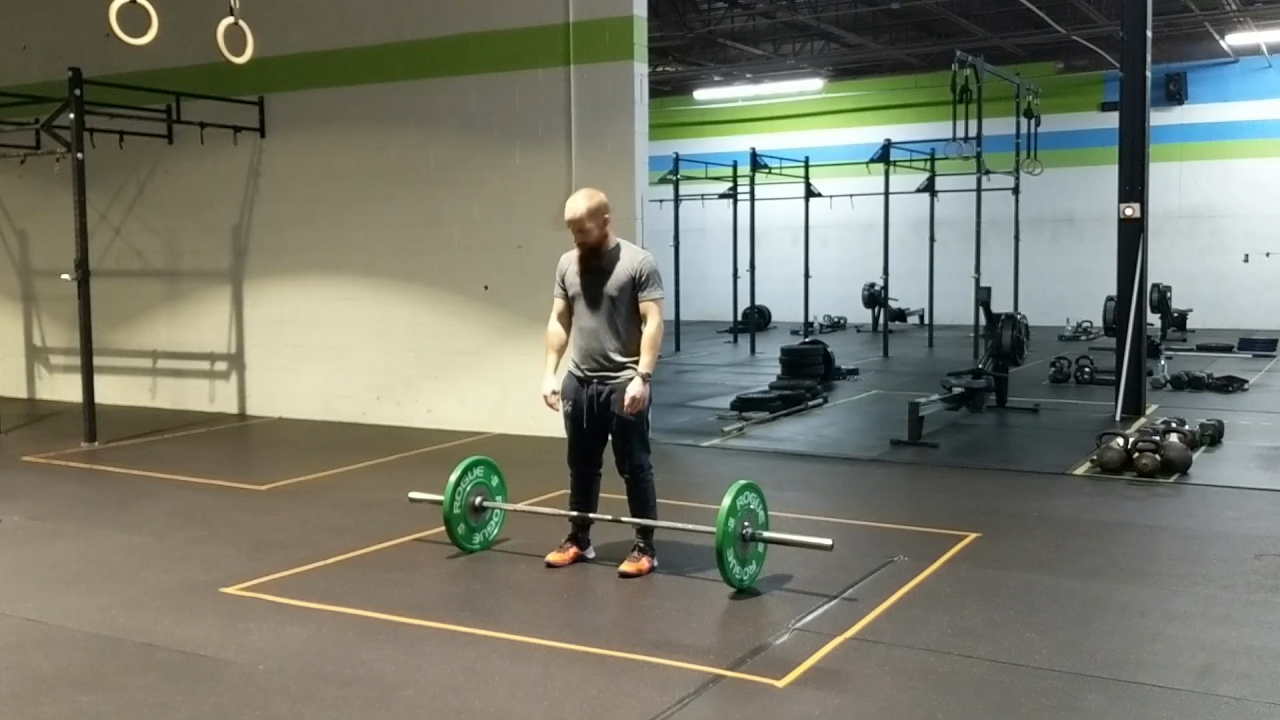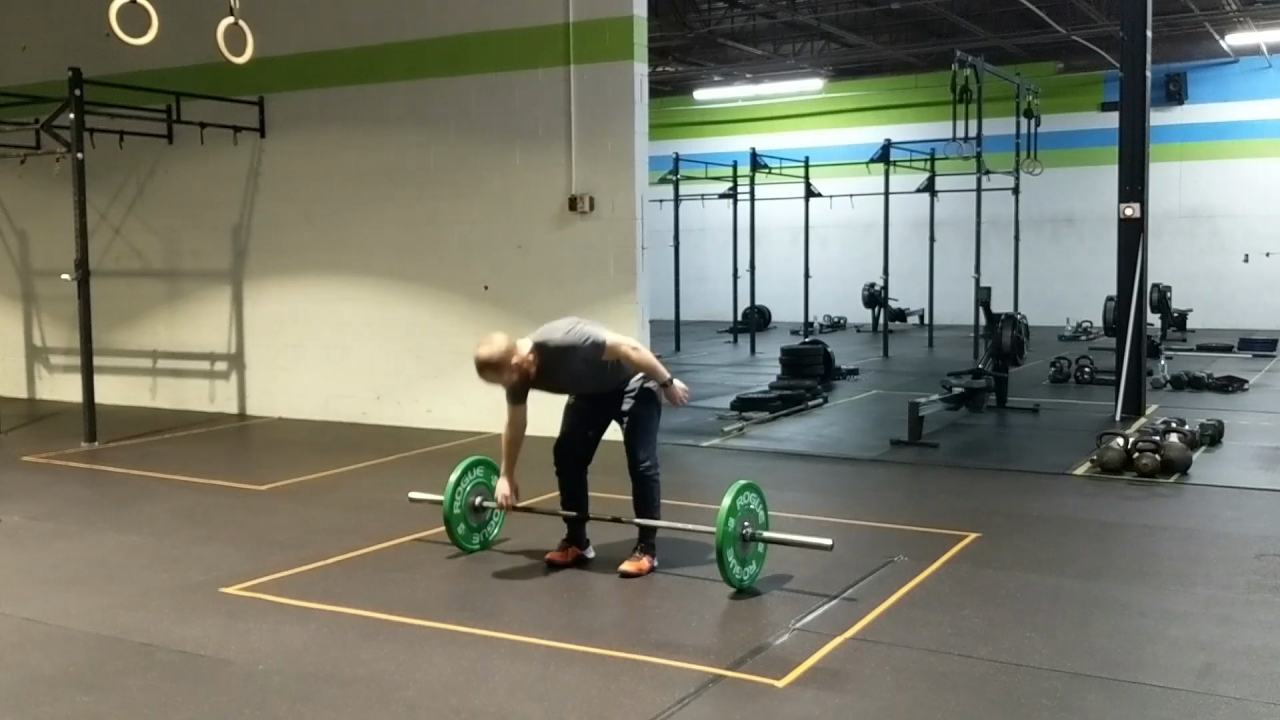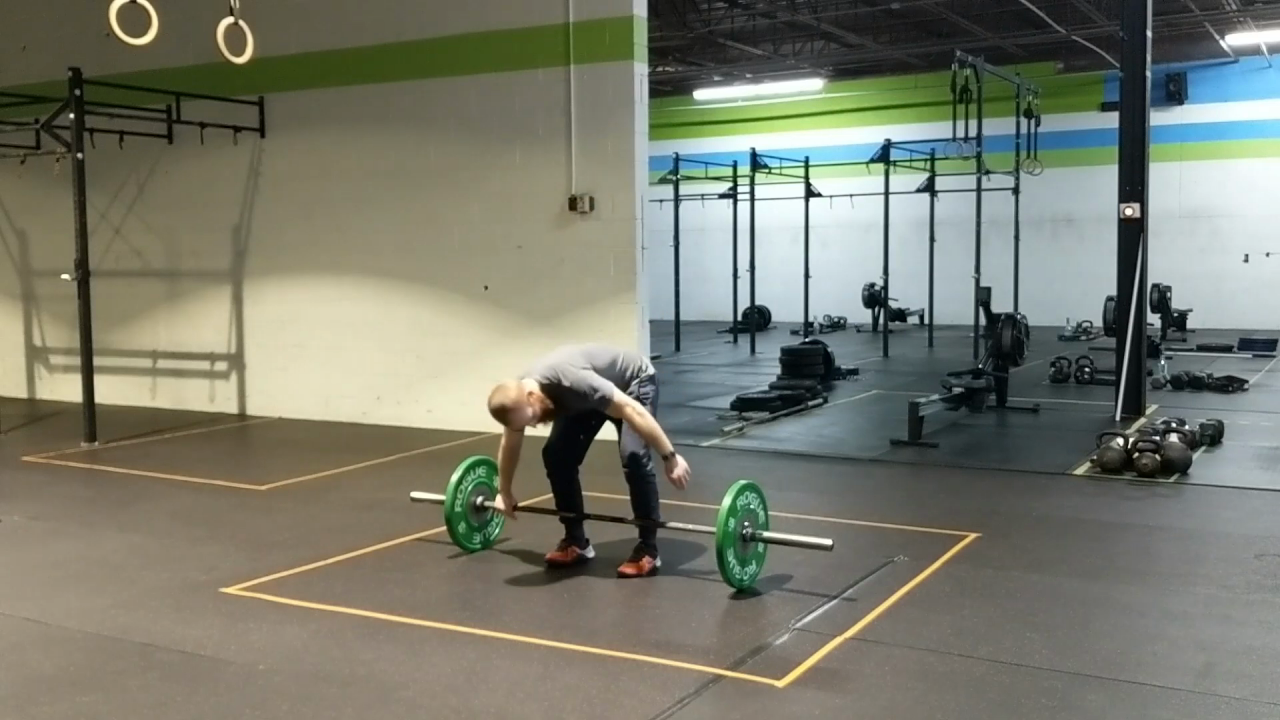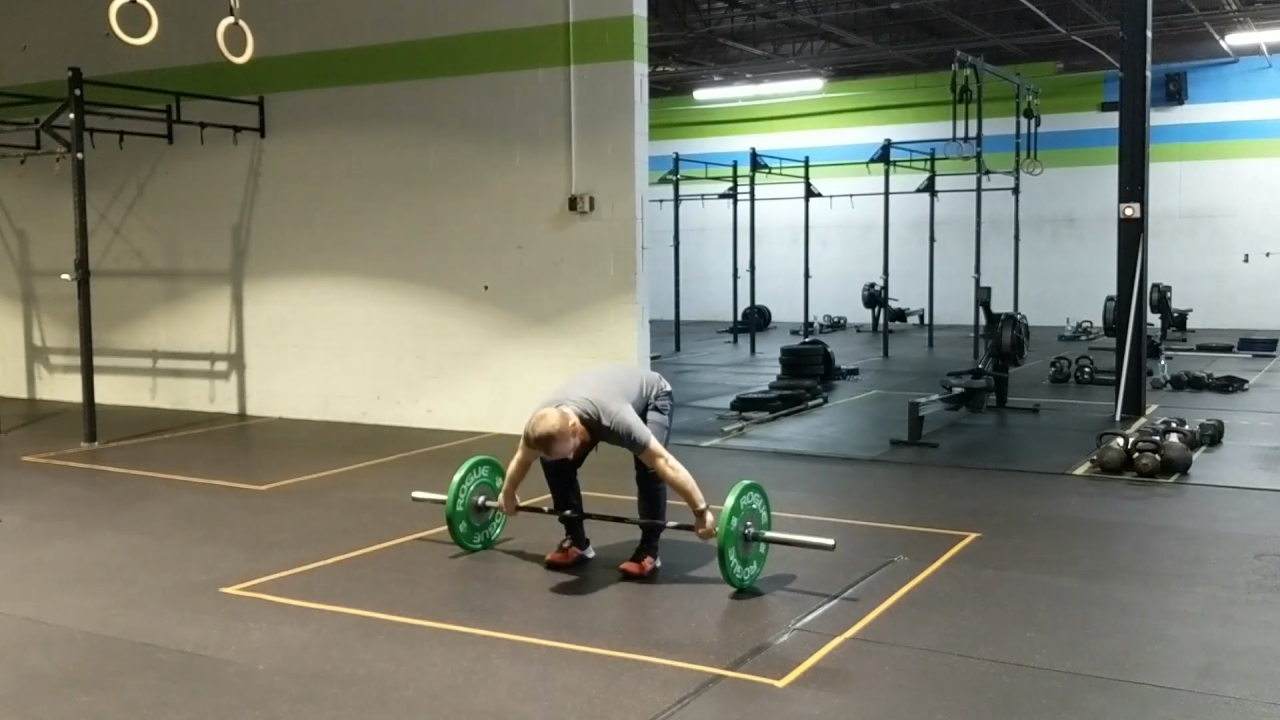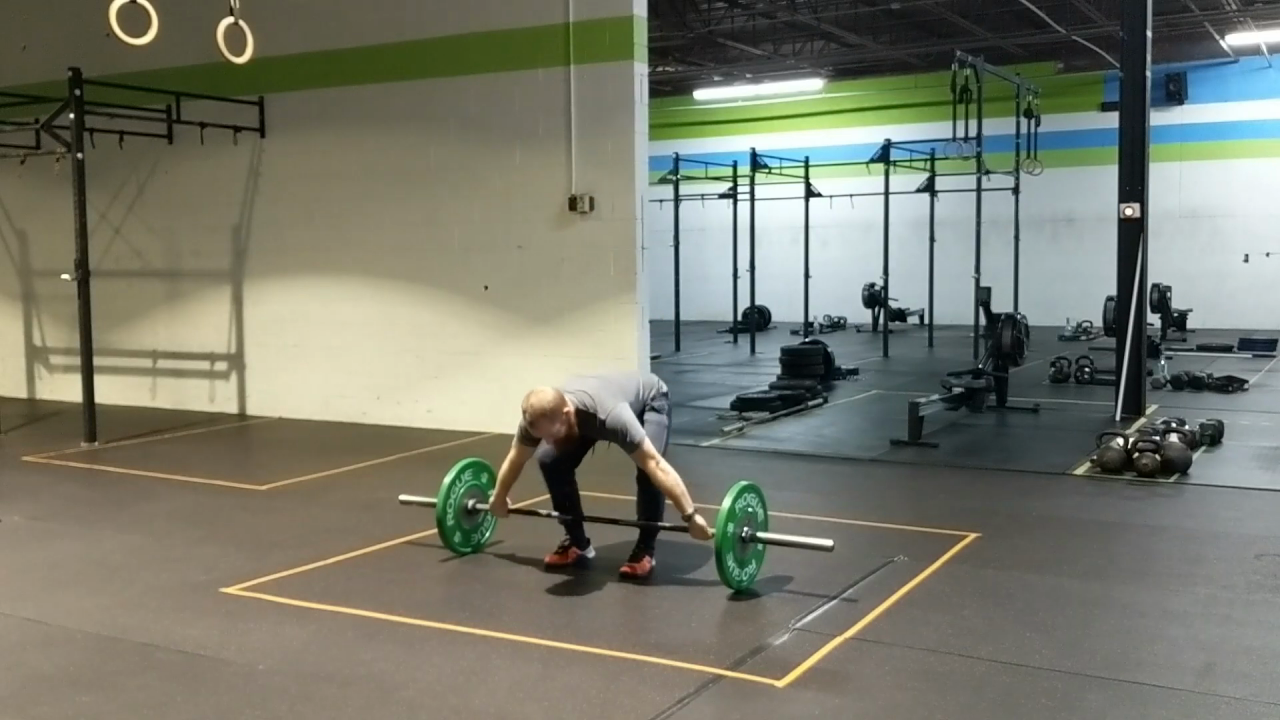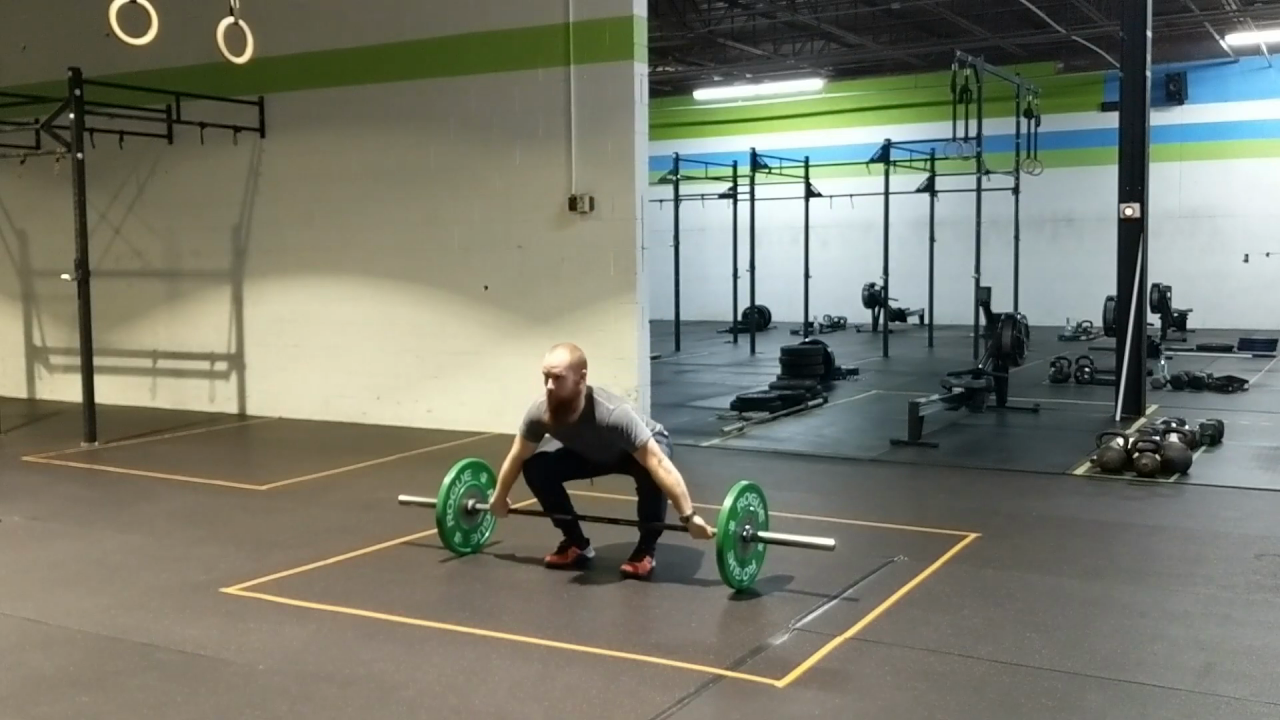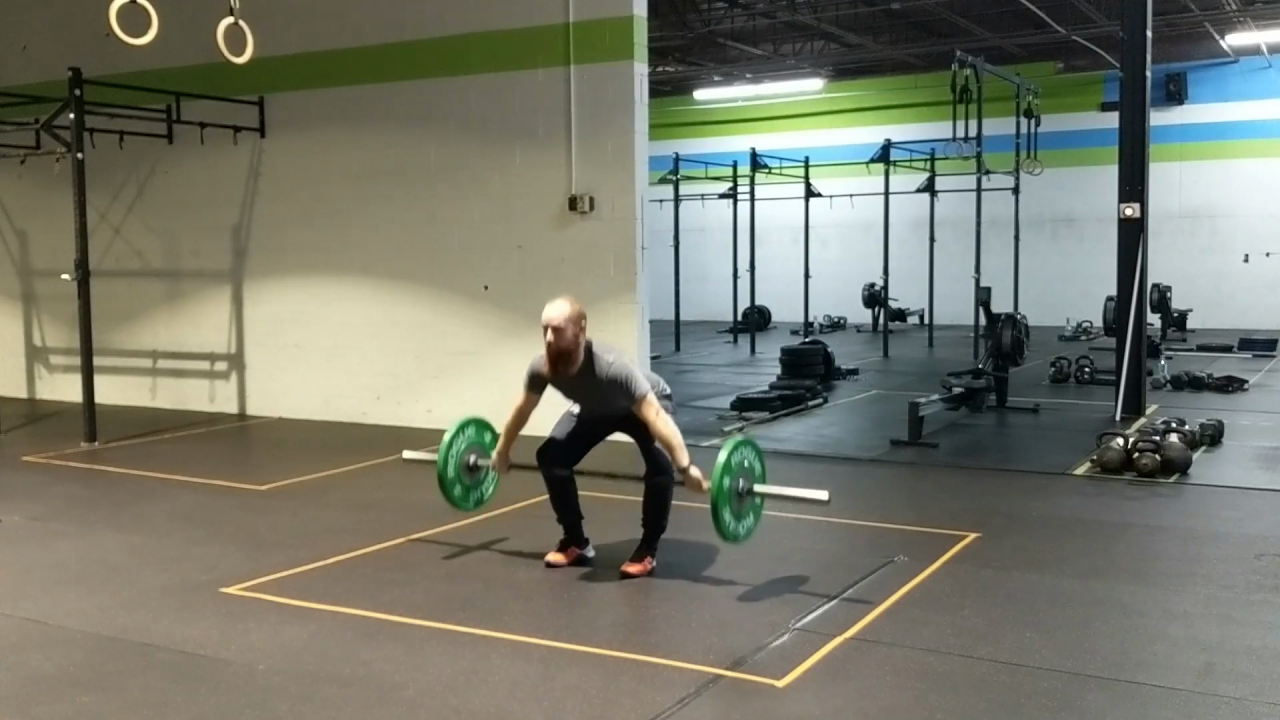
dt=0.7s
person 1, frame 1
left shoulder: (637, 262)
right shoulder: (567, 264)
left elbow: (653, 322)
right elbow: (559, 321)
left wrist: (642, 377)
right wrist: (550, 373)
left hip: (623, 384)
right hip: (579, 382)
left knee: (633, 467)
right knee: (581, 466)
left ankle: (645, 548)
right ankle: (579, 540)
person 1, frame 2
left shoulder: (563, 341)
right shoulder: (518, 372)
left elbow: (629, 348)
right elbow: (515, 425)
left wrist: (668, 383)
right wrist: (506, 476)
left hip: (635, 381)
right hip: (591, 391)
left knee: (641, 462)
right knee: (566, 456)
left ankle: (646, 549)
right ankle: (577, 542)
person 1, frame 3
left shoulder: (571, 381)
right shoulder: (518, 400)
left elbow: (633, 412)
right elbow: (509, 445)
left wrist: (670, 457)
right wrist: (504, 492)
left hip: (635, 380)
right hip: (590, 397)
left knee: (633, 461)
right knee: (555, 456)
left ankle: (648, 551)
right ankle: (576, 542)
person 1, frame 4
left shoulder: (614, 419)
right shoulder: (544, 423)
left elbow: (665, 464)
right elbow: (523, 459)
left wrist: (702, 512)
right wrist: (507, 495)
left hip: (652, 395)
right hip: (601, 397)
left knee: (649, 468)
right knee: (552, 462)
left ankle: (649, 550)
right ankle: (576, 542)
person 1, frame 5
left shoulder: (610, 415)
right shoulder: (538, 417)
left elbow: (656, 466)
right elbow: (515, 460)
left wrist: (691, 516)
right wrist: (499, 498)
left hip: (649, 399)
left knee: (648, 470)
right knee: (551, 462)
left ankle: (645, 551)
right ankle: (577, 543)
person 1, frame 6
left shoulder: (613, 414)
right shoulder: (539, 413)
left elbow: (659, 465)
right elbow: (517, 457)
left wrist: (689, 516)
right wrist: (499, 497)
left hip: (648, 447)
left knee: (650, 474)
right knee: (535, 468)
left ankle: (646, 551)
right ankle: (576, 544)
person 1, frame 7
left shoulder: (612, 366)
right shoulder: (541, 366)
left elbow: (656, 417)
right elbow: (521, 409)
left wrist: (686, 466)
right wrist: (501, 451)
left hip: (649, 403)
right hip: (595, 408)
left knee: (659, 465)
right knee: (550, 457)
left ankle: (647, 550)
right ankle: (576, 543)
